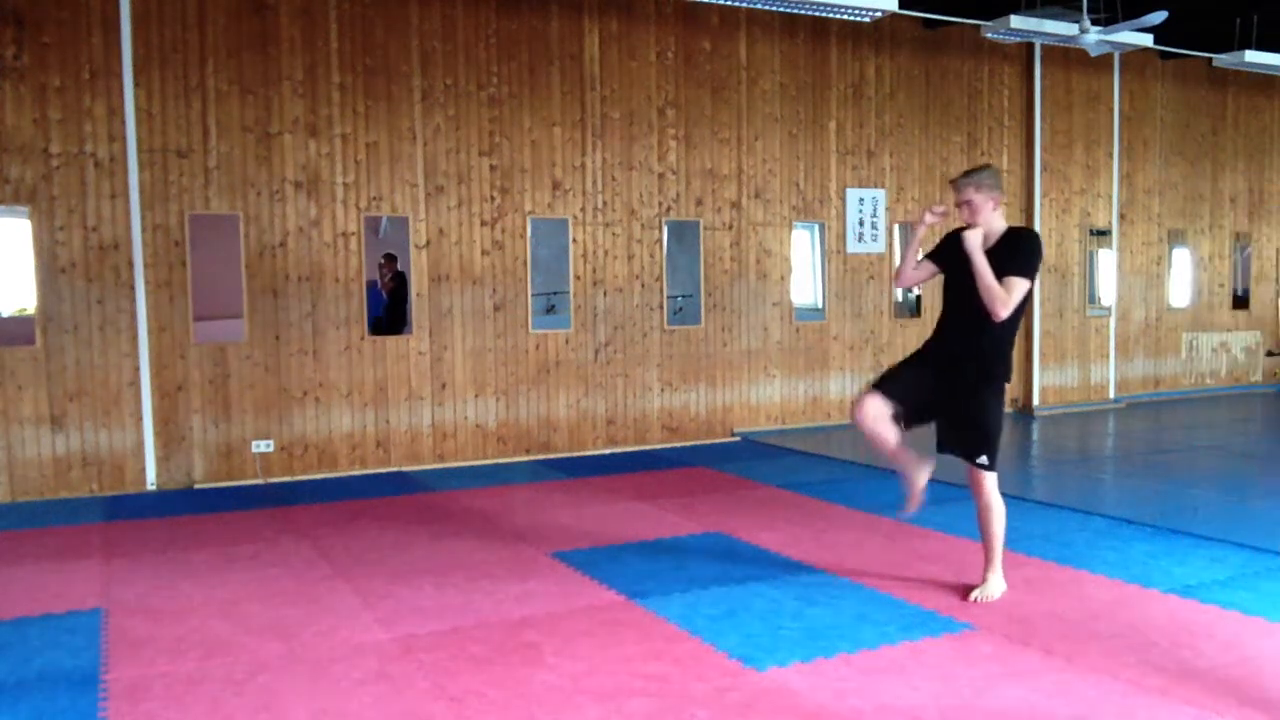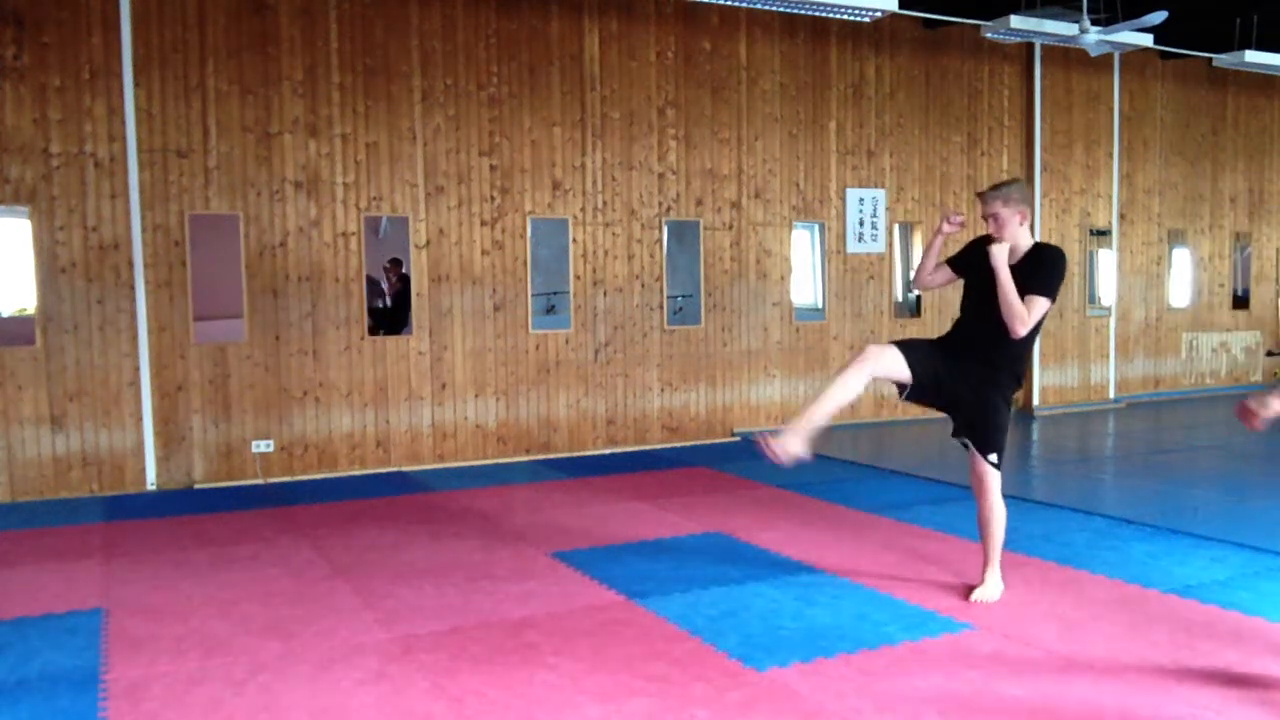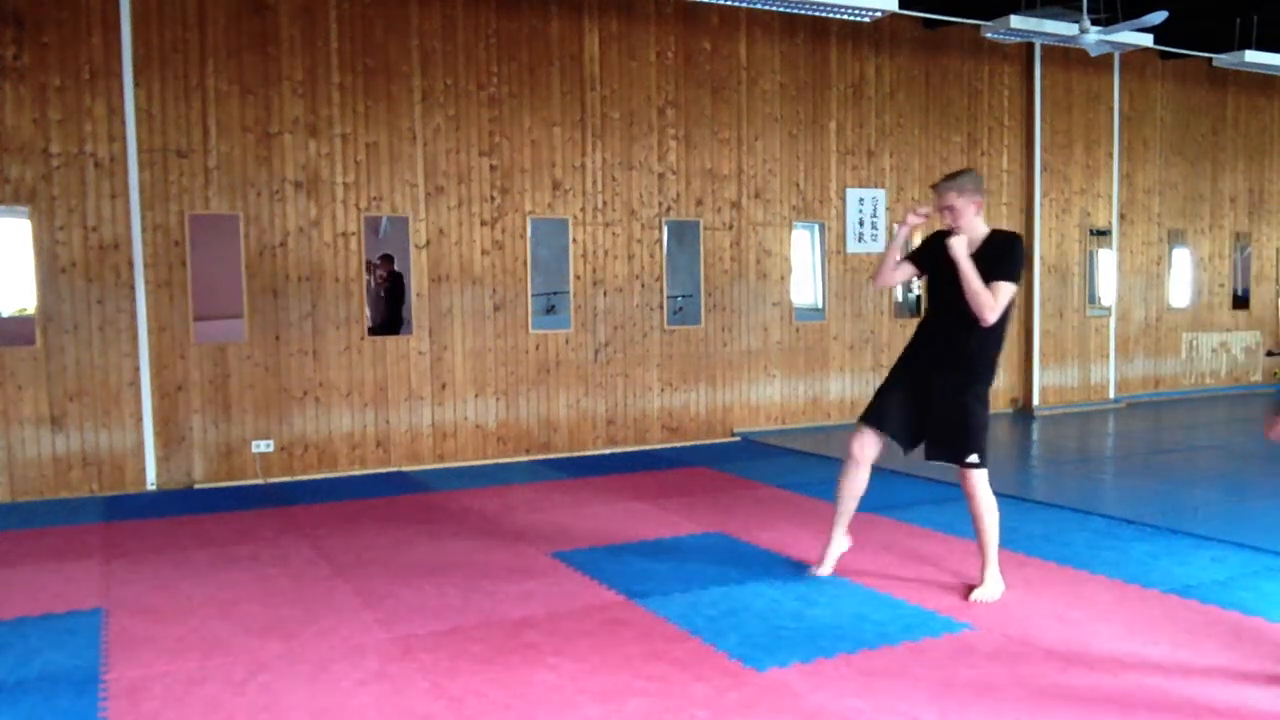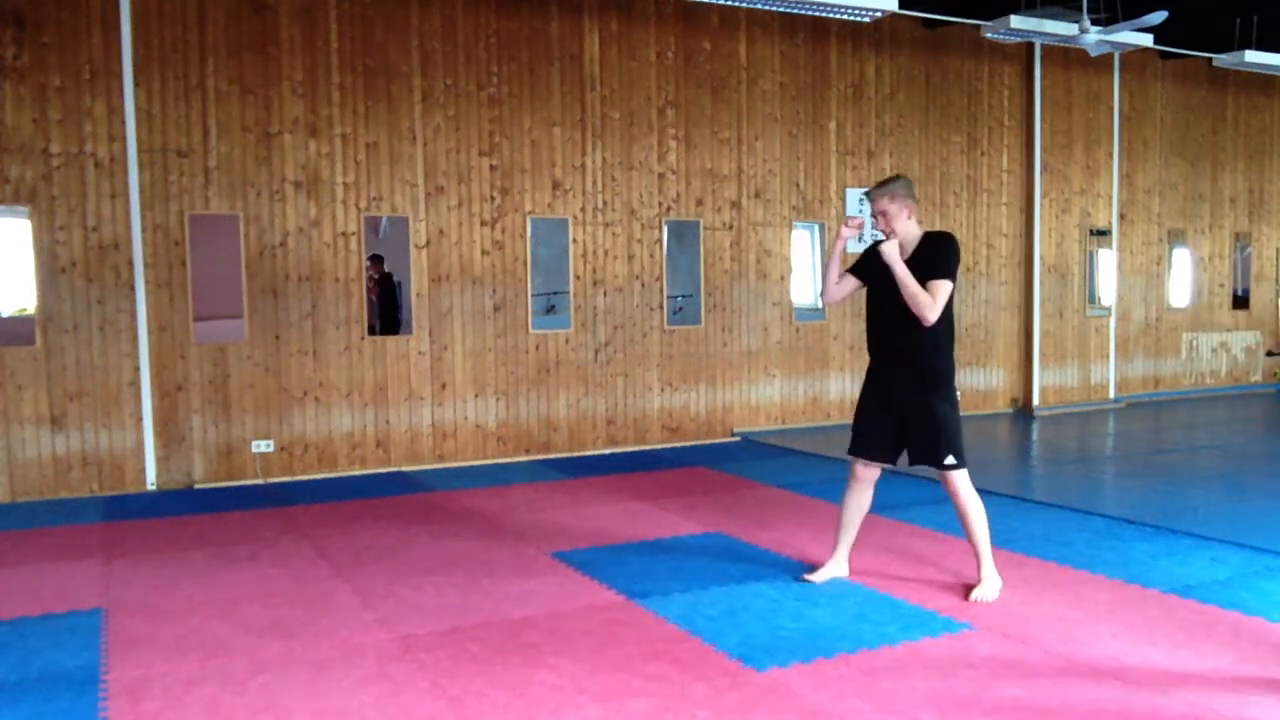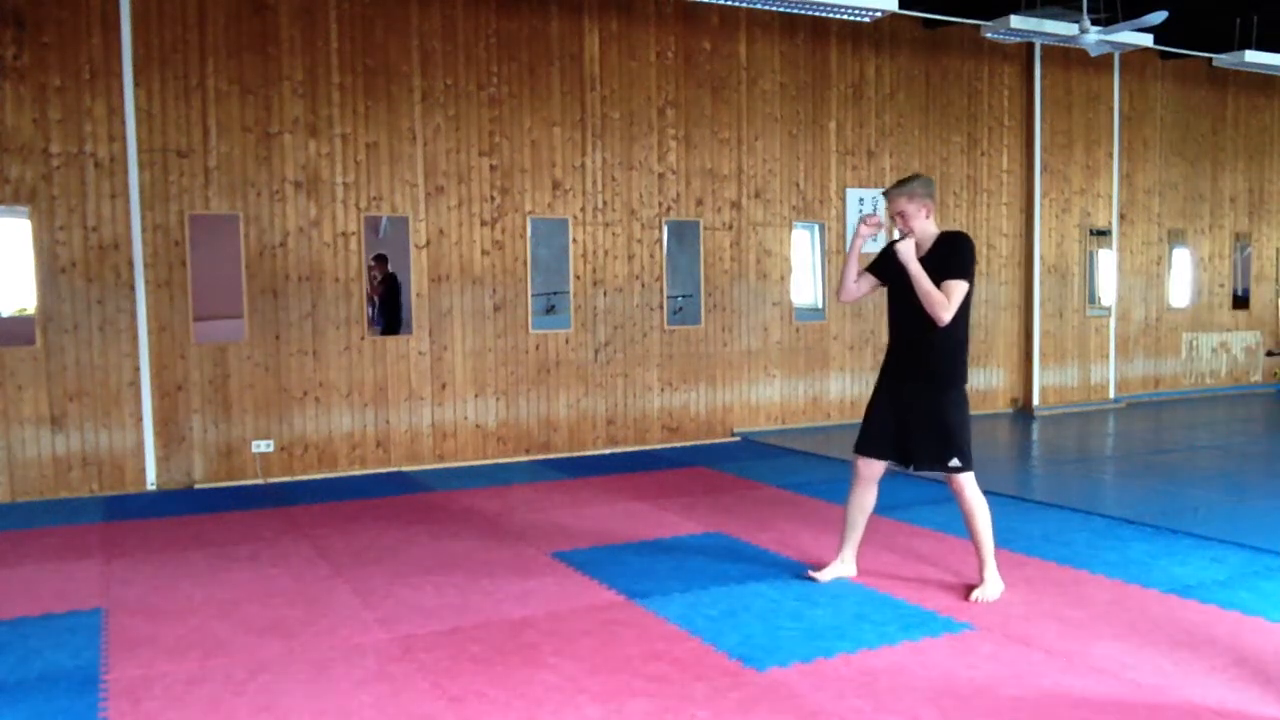
dt=0.5s
person 1, frame 1
left shoulder: (1023, 243)
right shoulder: (956, 241)
left elbow: (1000, 309)
right elbow: (903, 280)
left wrist: (975, 251)
right wrist: (920, 230)
left hip: (981, 375)
right hip: (936, 360)
left knee: (982, 479)
right knee: (866, 412)
left ankle: (994, 575)
right ankle: (912, 468)
person 1, frame 2
left shoulder: (1049, 260)
right shoulder: (982, 248)
left elbow: (1019, 326)
right elbow: (923, 281)
left wrist: (1000, 266)
right wrist: (939, 236)
left hip: (992, 379)
right hip: (947, 356)
left knee: (986, 480)
right knee: (874, 357)
left ankle: (992, 575)
right ankle: (795, 437)
person 1, frame 3
left shoulder: (1007, 246)
right shoulder: (938, 243)
left elbow: (988, 314)
right elbow: (884, 279)
left wrist: (961, 257)
right wrist: (904, 231)
left hip: (965, 379)
right hip: (917, 365)
left knee: (973, 480)
right knee: (862, 445)
left ankle: (992, 575)
right ankle: (838, 537)
person 1, frame 4
left shoulder: (941, 246)
right shoulder: (876, 254)
left elbow: (928, 313)
right elbow: (830, 294)
left wrist: (895, 262)
right wrist: (840, 242)
left hip: (930, 384)
right hip: (884, 381)
left knee: (955, 479)
right knee: (863, 472)
left ankle: (988, 572)
right ankle: (839, 560)
person 1, frame 5
left shoulder: (957, 246)
right shoulder: (895, 253)
left elbow: (944, 313)
right elbow: (847, 293)
left wrist: (910, 262)
right wrist: (858, 241)
left hip: (941, 385)
right hip: (897, 378)
left knee: (961, 481)
right knee: (866, 469)
left ankle: (990, 574)
right ankle: (846, 559)
